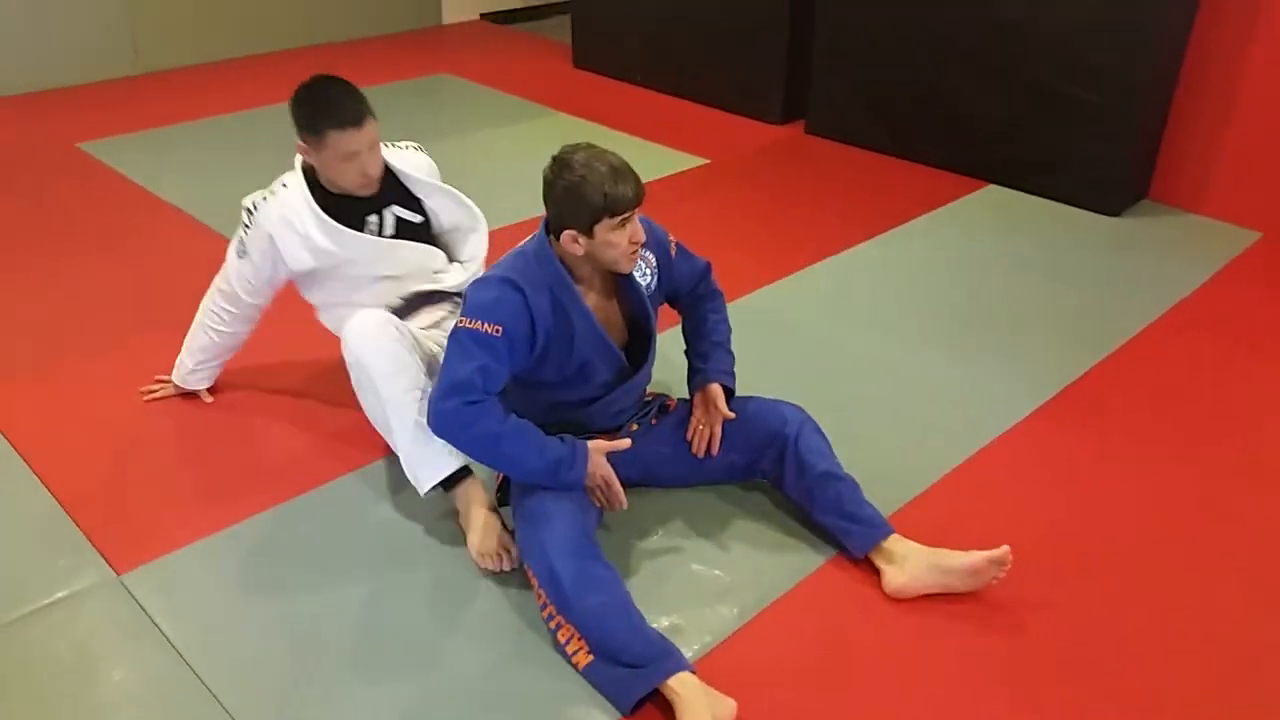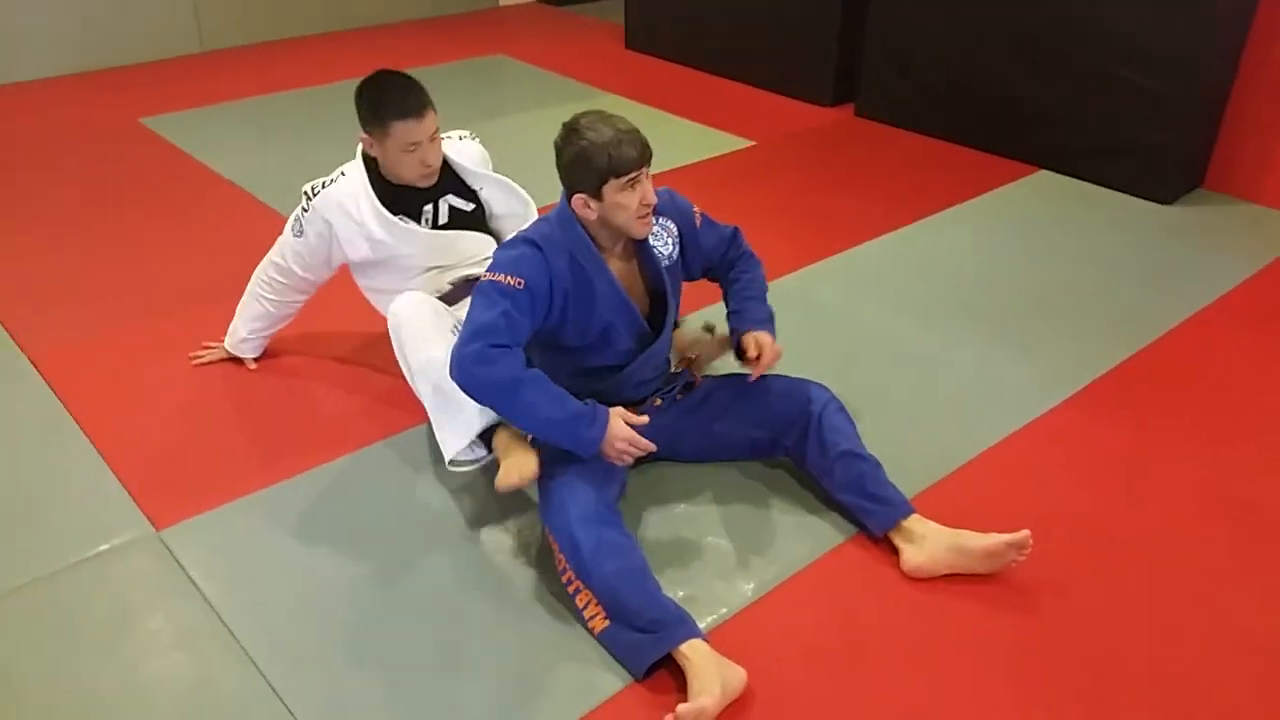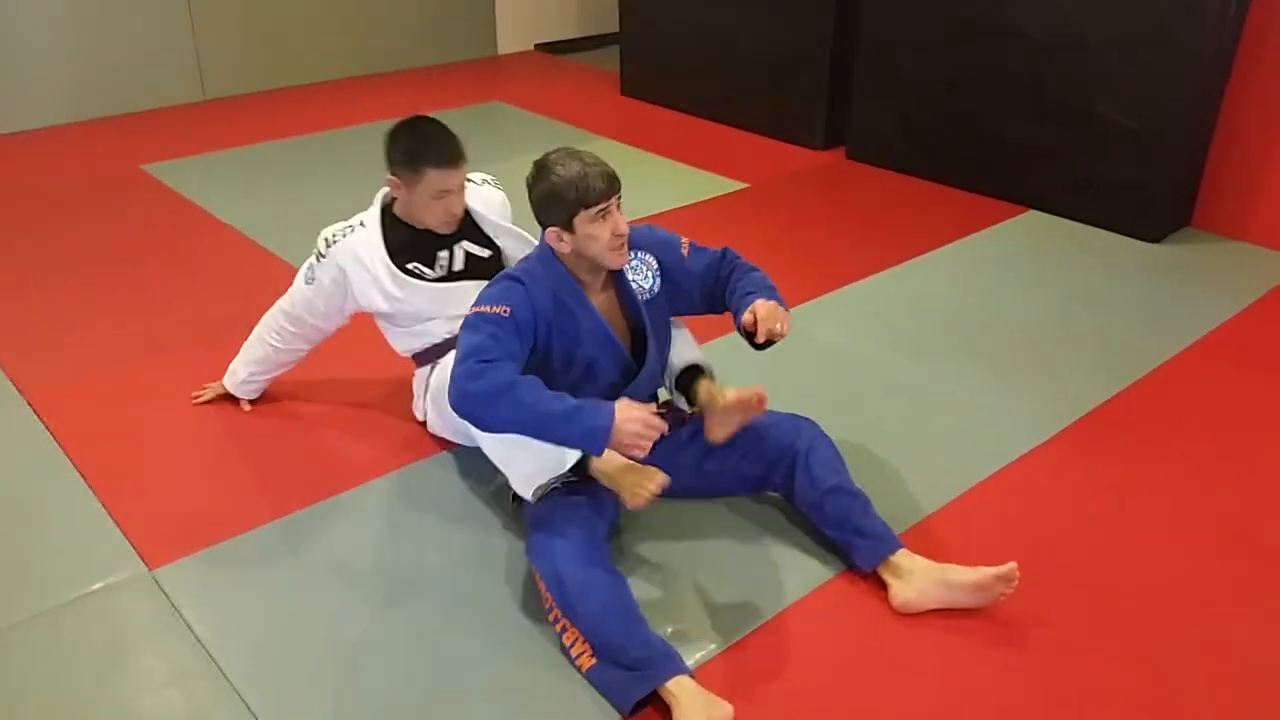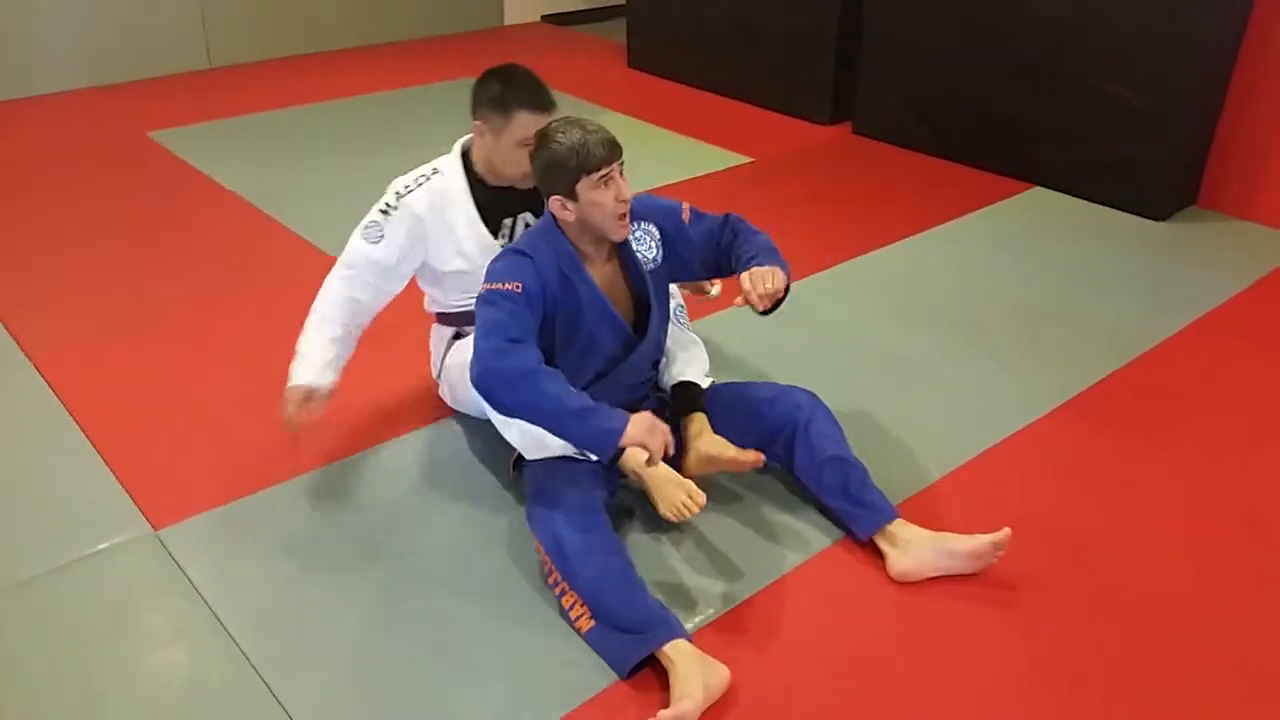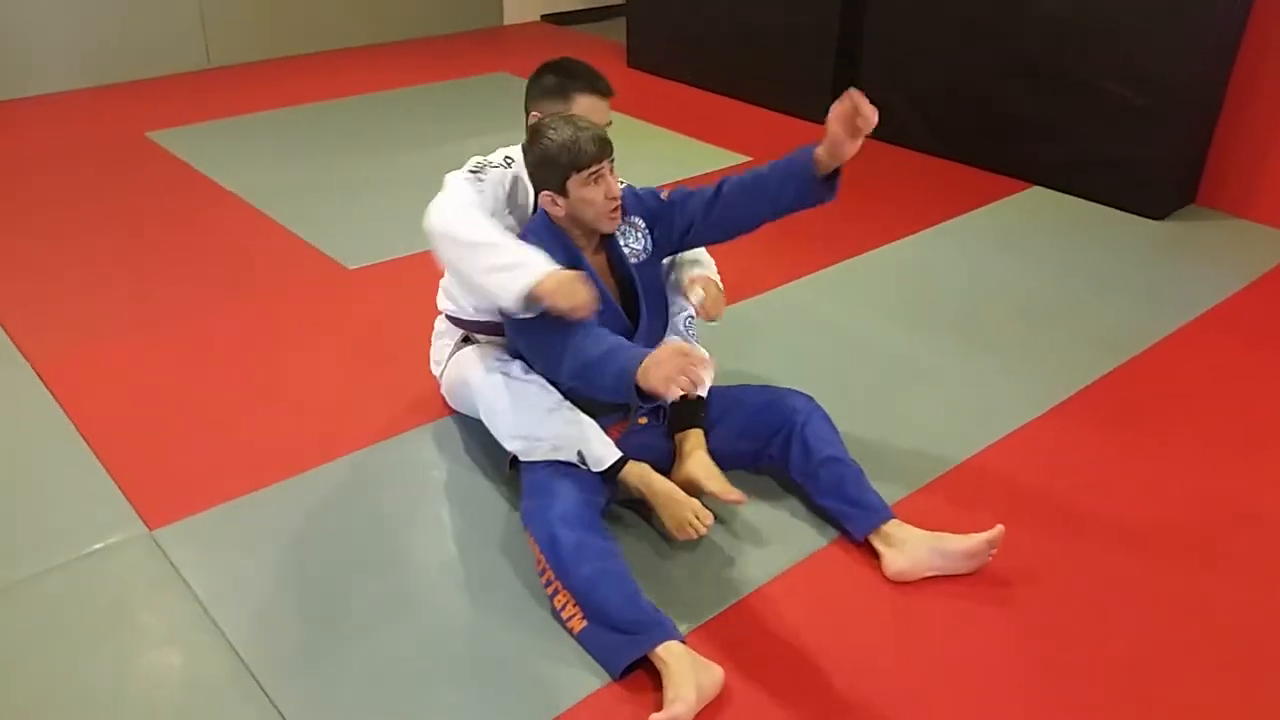
dt=0.4s
person 1, frame 1
left shoulder: (643, 247)
right shoulder: (509, 296)
left elbow: (701, 291)
right elbow: (456, 410)
left wrist: (713, 377)
right wrist: (568, 463)
left hip: (635, 425)
right hip: (558, 457)
left knee: (781, 426)
right knee: (556, 546)
left ankle: (895, 554)
person 1, frame 2
left shoulder: (665, 216)
right shoulder: (535, 260)
left elbow: (733, 254)
right elbow: (478, 361)
left wrist: (754, 323)
right wrist: (588, 427)
left hip: (662, 399)
right hip: (585, 427)
left knee: (805, 404)
right knee: (575, 512)
left ankle: (914, 534)
right ankle: (700, 662)
person 1, frame 3
left shoulder: (646, 249)
right shoulder: (519, 297)
left elbow: (726, 269)
right elbow: (474, 387)
left wrist: (760, 302)
right wrist: (597, 424)
left hip: (649, 433)
left knee: (792, 438)
right knee: (561, 551)
left ankle: (901, 569)
person 1, frame 4
left shoulder: (648, 220)
right shoulder: (524, 269)
left elbow: (731, 234)
right elbow: (499, 371)
left wrist: (764, 267)
right wrist: (611, 425)
left hip: (653, 405)
right hip: (572, 434)
left knee: (793, 410)
right knee: (562, 517)
left ankle: (899, 538)
right ankle: (685, 663)
person 1, frame 5
left shoulder: (634, 212)
left elbow: (726, 207)
right elbow: (558, 345)
left wrist: (823, 159)
right wrist: (636, 369)
left hip: (656, 405)
left knee: (788, 413)
right knee: (557, 518)
left ankle: (894, 539)
right ankle: (678, 665)
person 2, frame 1
left shoulder: (411, 164)
right shoulder: (279, 217)
left elbow: (466, 228)
right elbow: (235, 299)
right wrist: (192, 374)
right hip: (404, 349)
right knee: (369, 331)
right ankle: (468, 495)
person 2, frame 2
left shoulder: (465, 154)
right shoulder: (331, 199)
left elbow: (520, 221)
right elbow: (286, 272)
right wrist: (242, 341)
right hip: (446, 328)
right knee: (414, 313)
right ankle: (508, 445)
person 2, frame 3
left shoulder: (484, 199)
right shoulder: (351, 251)
right elbow: (295, 319)
right wrist: (242, 381)
right hip: (456, 376)
right ankle: (604, 468)
person 2, frame 4
right shoulder: (423, 200)
right elbow: (352, 280)
right wrist: (314, 369)
right hip: (475, 342)
left knee: (659, 293)
left ankle: (696, 432)
right ankle: (638, 462)
person 2, frame 5
right shoulder: (492, 178)
right elbow: (449, 225)
left wrist: (699, 274)
right wrist: (539, 275)
right hip: (483, 346)
left knee: (672, 306)
right knee: (495, 378)
left ankle: (691, 449)
right ankle: (644, 479)
